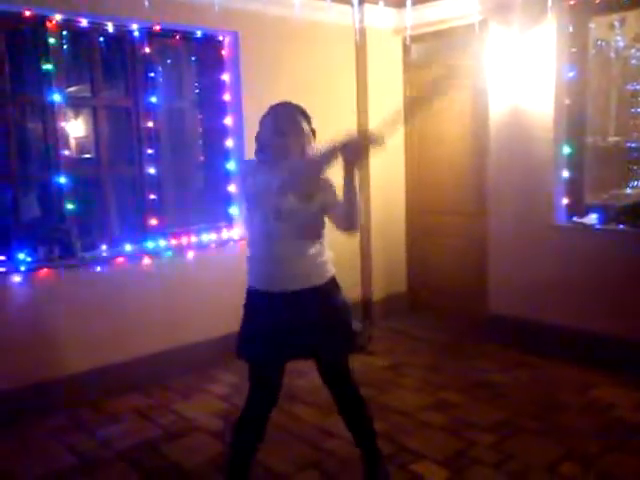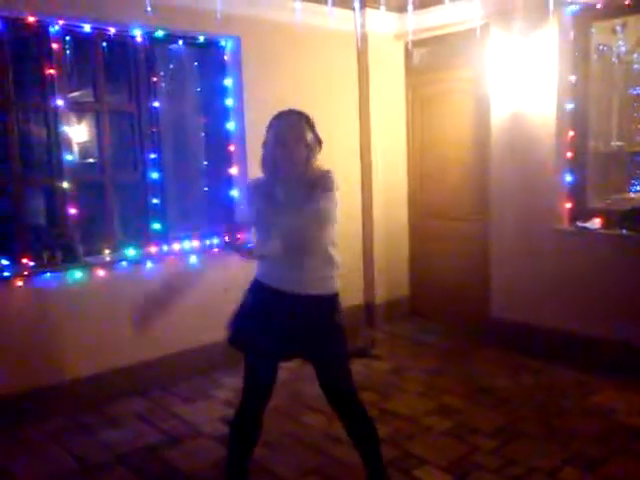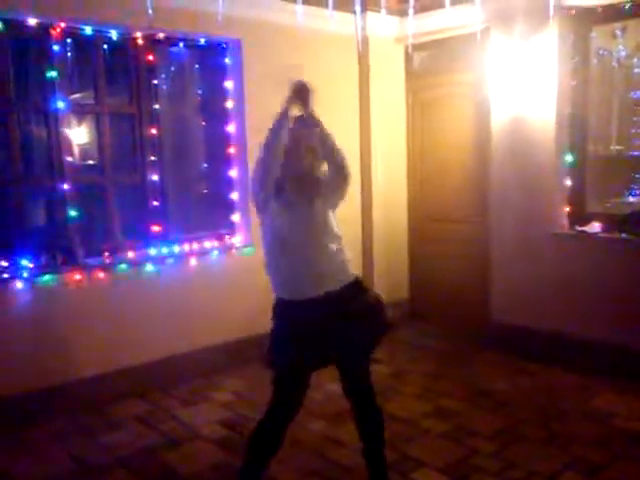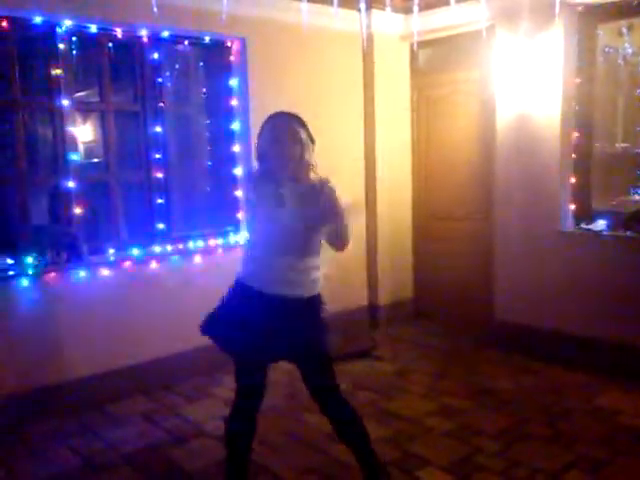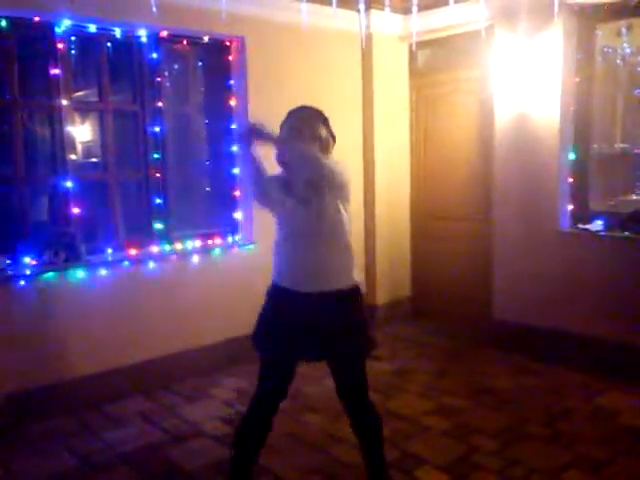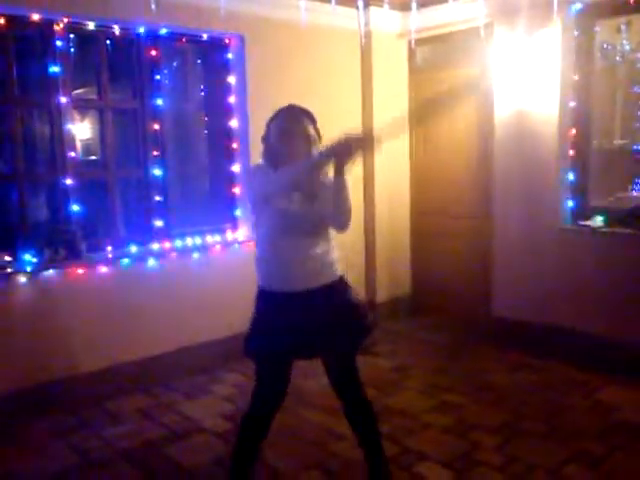
dt=0.4s
person 1, frame 1
left shoulder: (319, 182)
right shoulder: (253, 173)
left elbow: (349, 223)
right elbow: (285, 179)
left wrist: (350, 168)
right wrist: (338, 148)
left hip: (319, 297)
right hip: (269, 301)
left knee: (344, 388)
right knee: (262, 399)
person 1, frame 2
left shoulder: (324, 183)
right shoulder: (259, 189)
left elbow: (320, 217)
right elbow: (266, 245)
right wrist: (257, 249)
left hip: (318, 303)
right hip: (269, 301)
left knee: (342, 395)
right knee: (253, 398)
person 1, frame 3
left shoulder: (322, 191)
right shoulder: (265, 193)
left elbow: (341, 171)
right elbow: (268, 156)
left wrist: (310, 119)
right wrist: (288, 109)
left hip: (345, 302)
right hip: (296, 312)
left knee: (361, 394)
right knee: (283, 407)
person 1, frame 4
left shoulder: (321, 189)
right shoulder: (255, 185)
left elbow: (340, 242)
right elbow: (274, 230)
left wrist: (333, 206)
right wrist: (304, 214)
left hip: (301, 306)
right hip: (253, 303)
left knee: (330, 398)
right knee: (247, 399)
person 1, frame 5
left shoulder: (333, 184)
right shoulder: (277, 187)
left elbow: (321, 166)
right elbow: (263, 193)
left wrist: (273, 137)
right wrist: (251, 149)
left hip: (339, 300)
right hip: (288, 301)
left knee: (356, 397)
right knee: (266, 399)
person 1, frame 6
left shoulder: (321, 180)
right shoulder: (259, 177)
left elbow: (341, 220)
right elbow: (284, 185)
left wrist: (338, 168)
right wrist: (326, 154)
left hip: (328, 295)
right hip: (279, 301)
left knee: (350, 390)
right knee: (267, 399)
